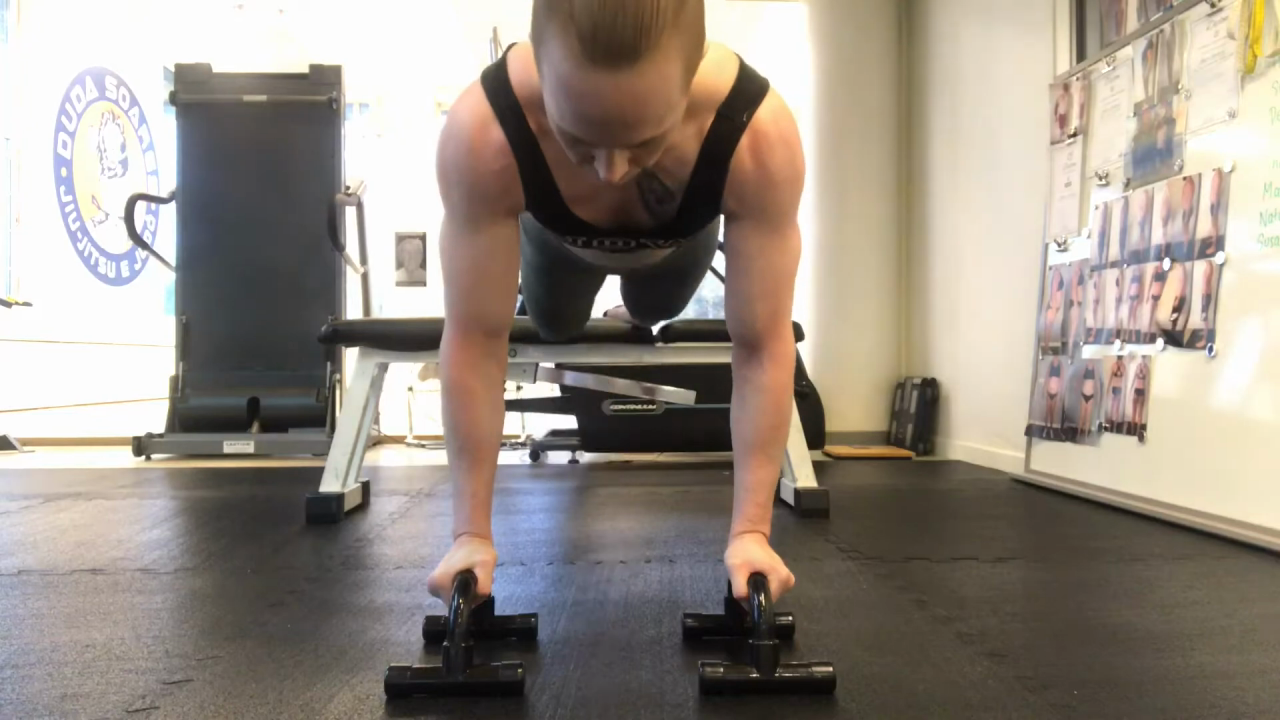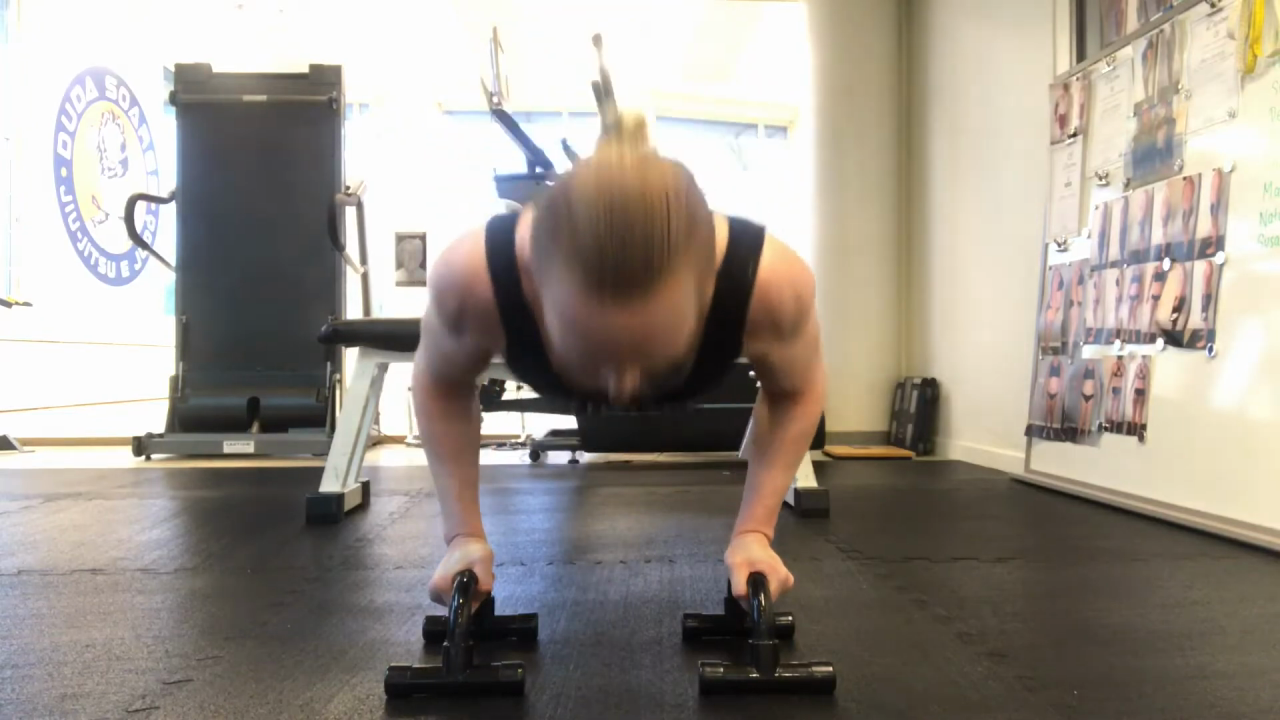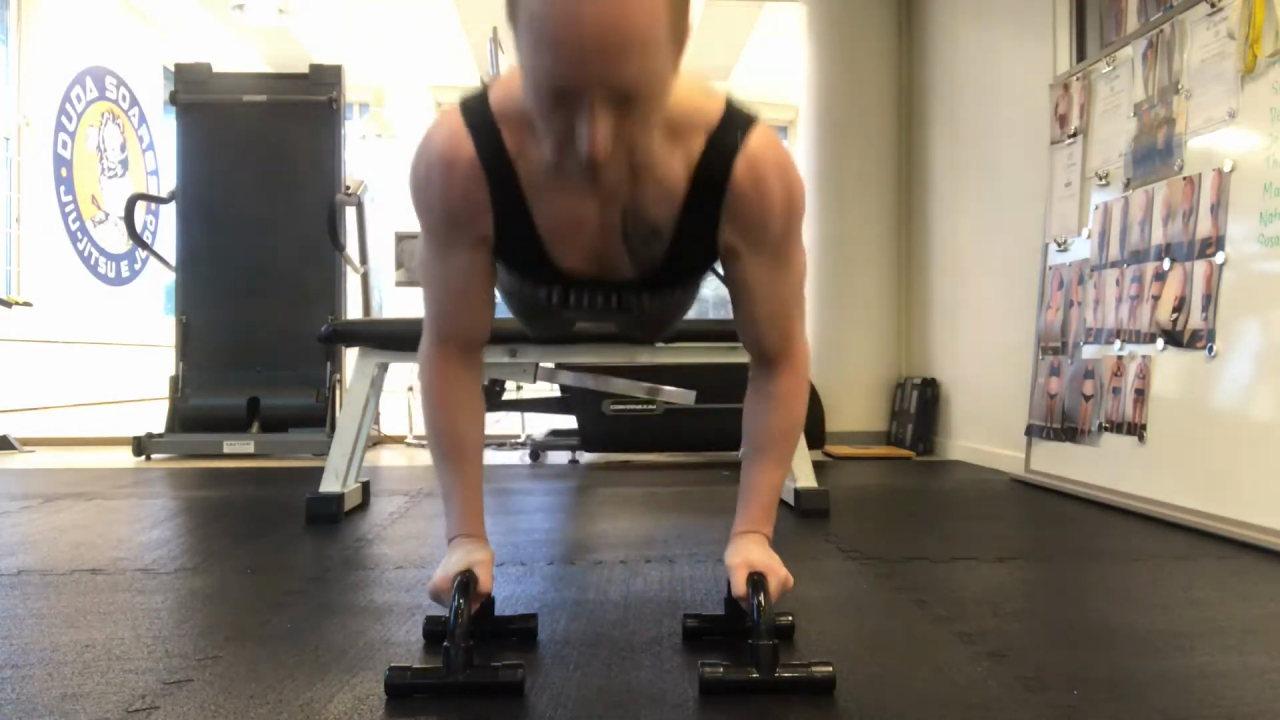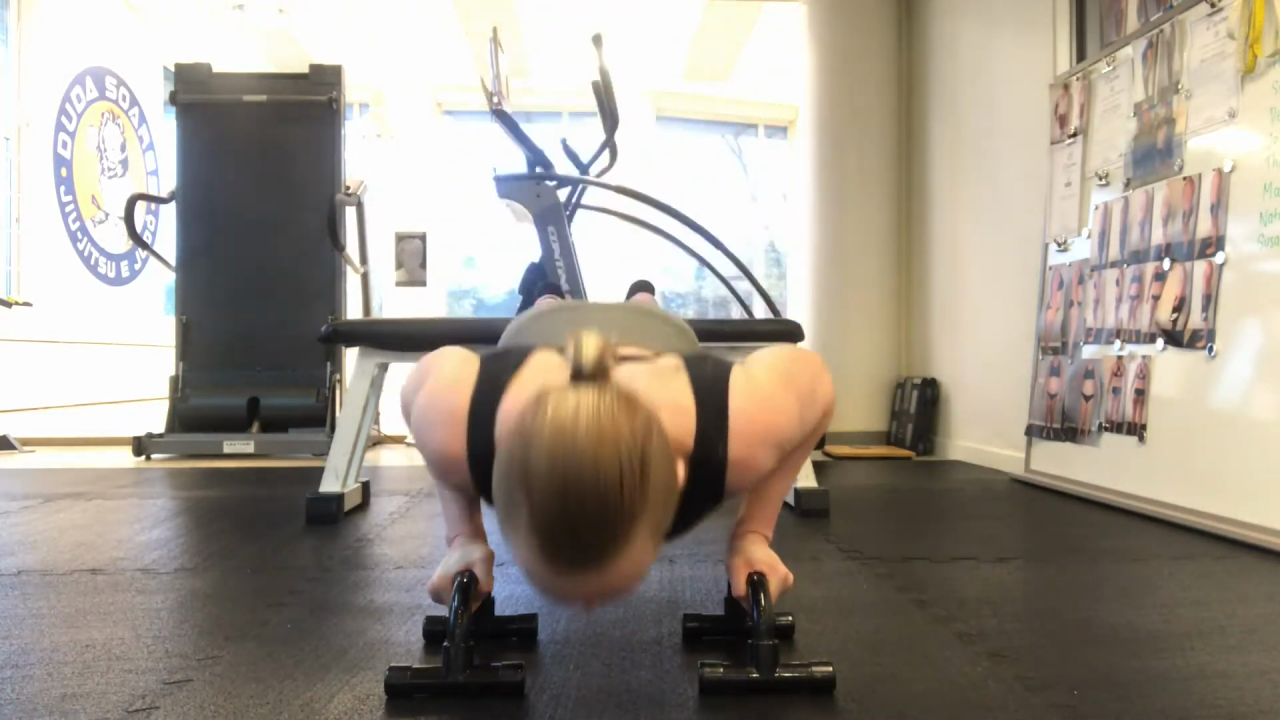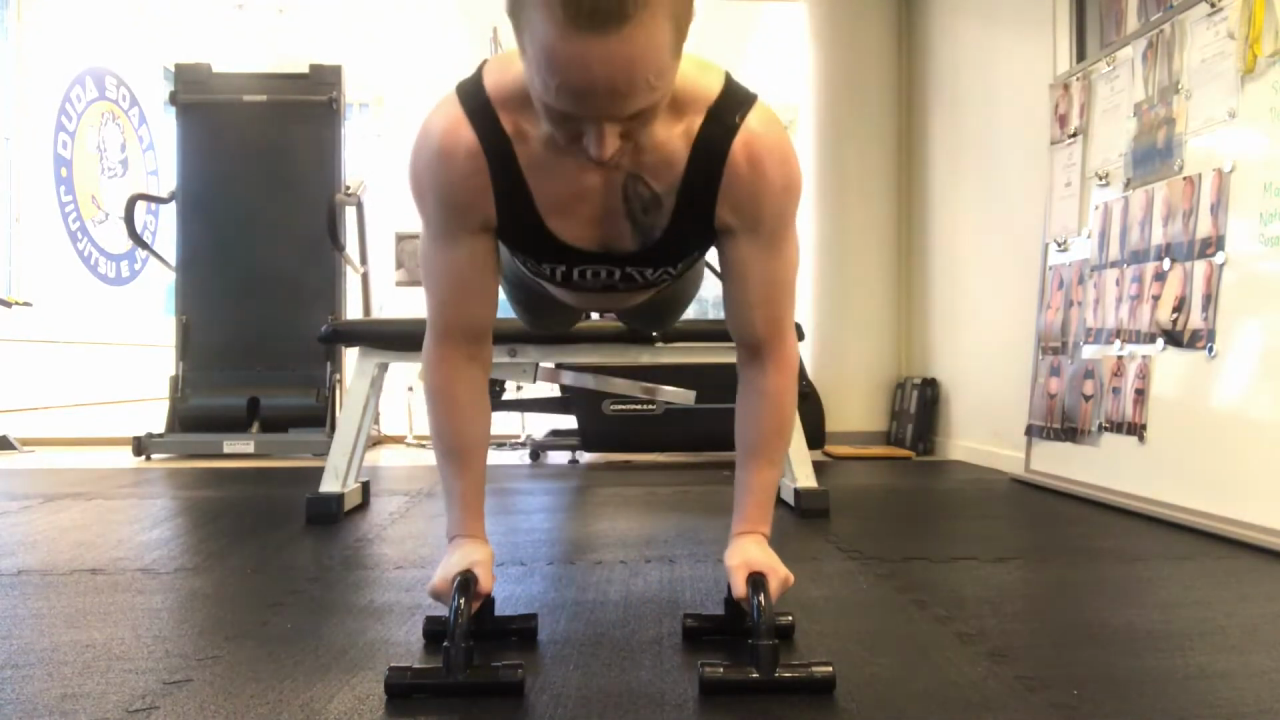
dt=1s
person 1, frame 1
left shoulder: (759, 136)
right shoulder: (483, 133)
left elbow: (761, 345)
right elbow: (476, 339)
left wrist: (751, 530)
right wrist: (471, 532)
left hip: (676, 240)
right hip: (558, 238)
left knee: (654, 312)
right knee: (554, 327)
person 1, frame 2
left shoulder: (767, 282)
right shoulder: (474, 275)
left elbow: (796, 391)
right elbow: (440, 383)
left wrist: (753, 531)
right wrist: (463, 535)
person 1, frame 3
left shoulder: (751, 168)
right shoulder: (456, 156)
left elbow: (778, 358)
right elbow: (452, 351)
left wrist: (752, 532)
right wrist: (466, 536)
left hip: (660, 295)
right hip: (539, 293)
left knee: (651, 322)
right knee: (538, 316)
person 1, frame 4
left shoulder: (743, 427)
right shoulder: (453, 429)
left elbow: (816, 386)
right elbow: (417, 393)
left wrist: (754, 533)
right wrist: (463, 536)
left hip: (664, 360)
left ankle: (643, 303)
right ankle: (549, 306)
person 1, frame 5
left shoulder: (748, 147)
right shoulder: (457, 142)
left elbow: (764, 350)
right elbow: (457, 346)
left wrist: (750, 531)
right wrist: (466, 534)
left hip: (661, 277)
right hip: (540, 275)
left knee: (655, 320)
right knee: (541, 322)
